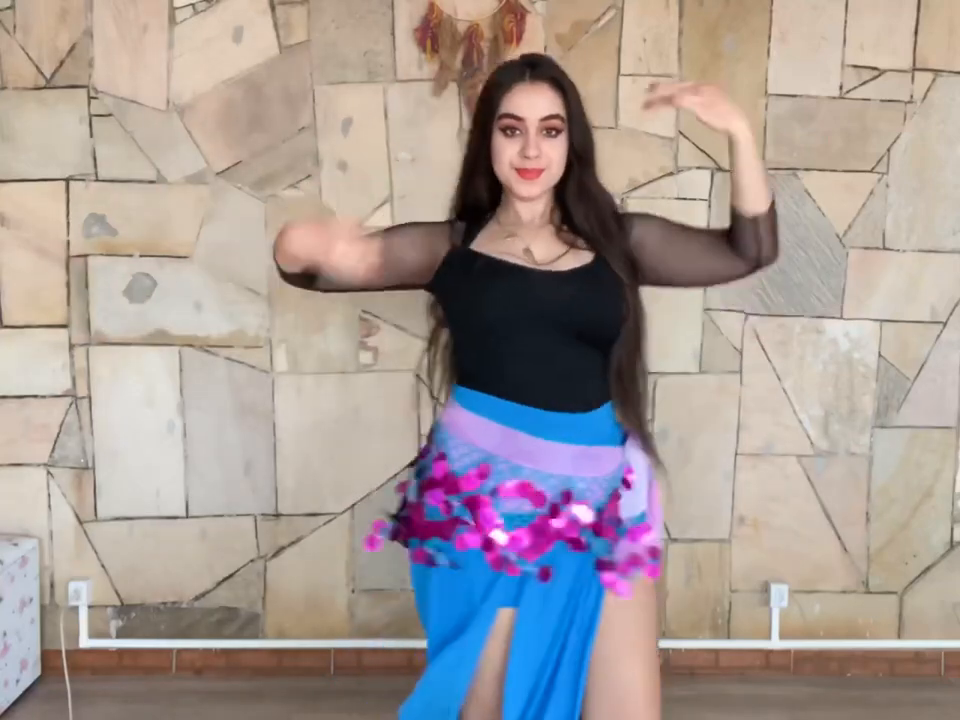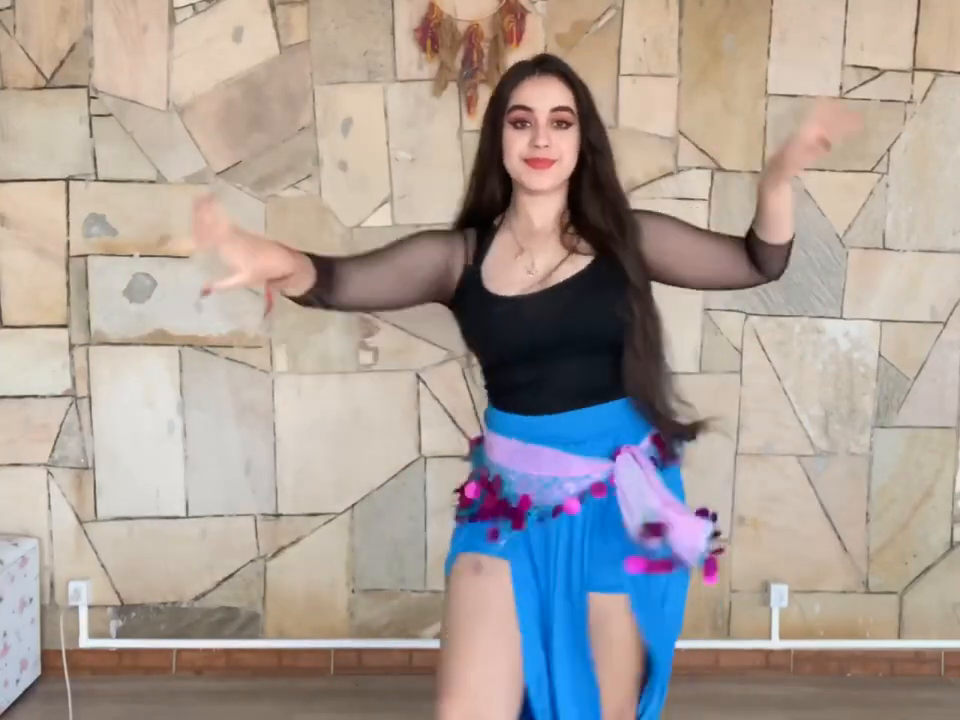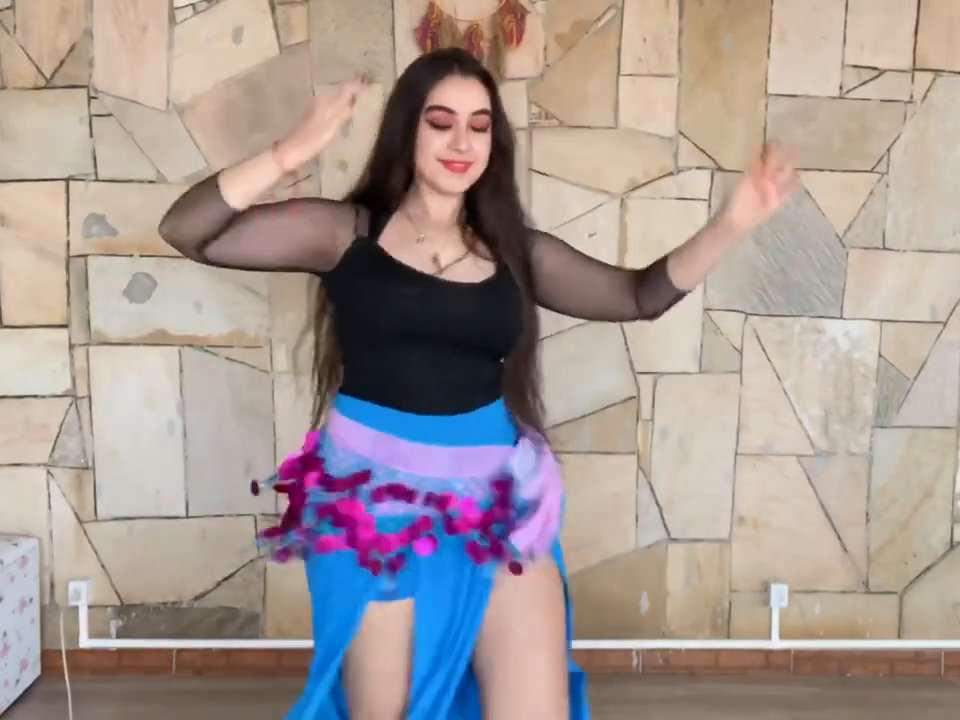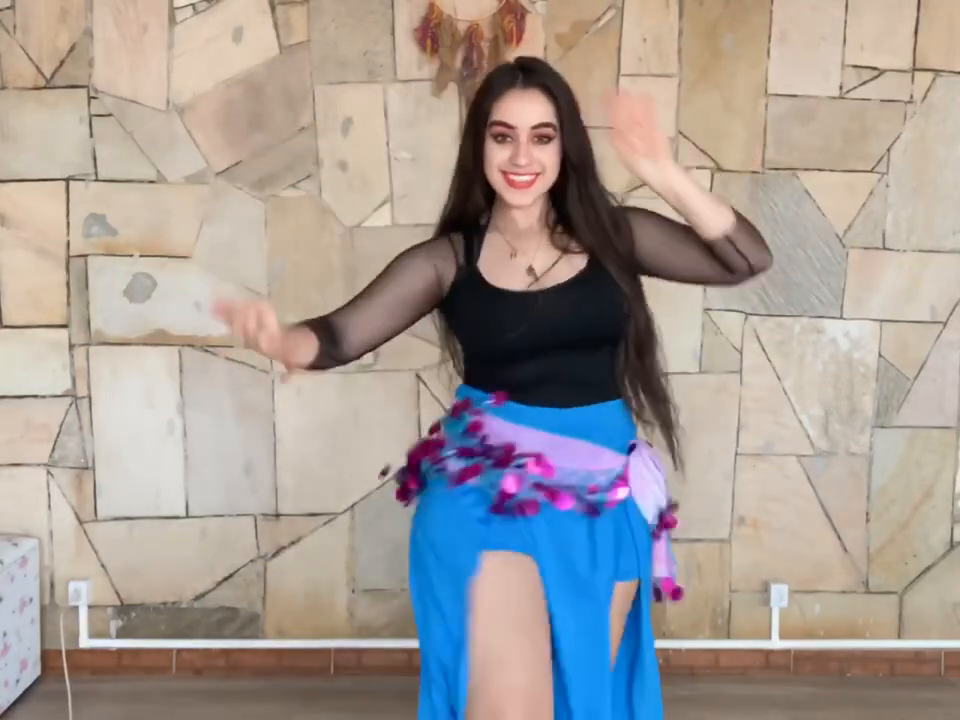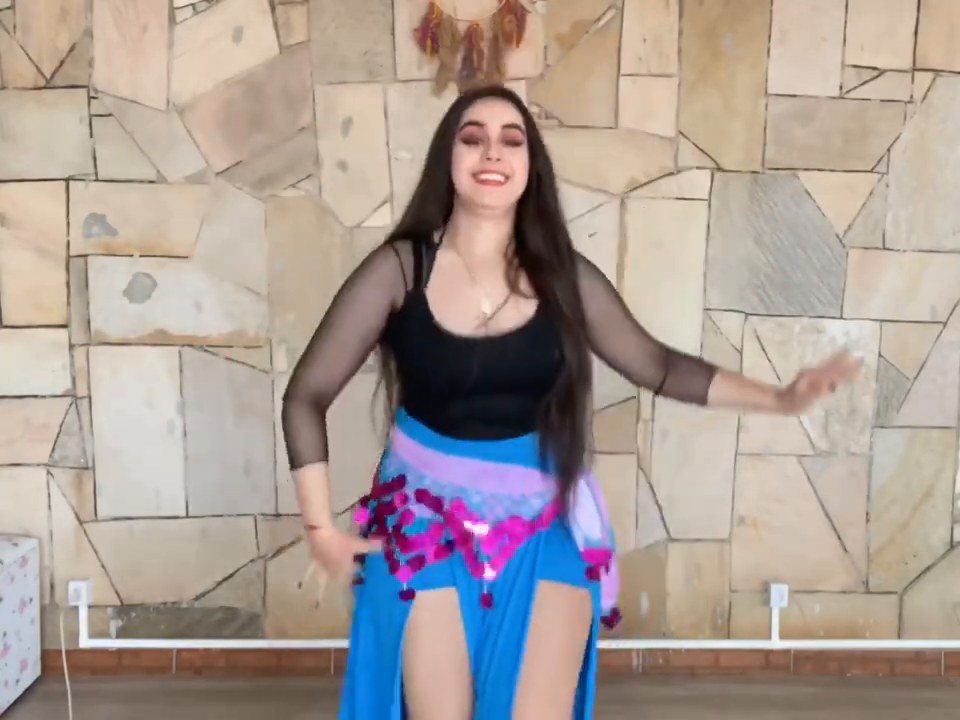
dt=1s
person 1, frame 1
left shoulder: (616, 240)
right shoulder: (448, 247)
left elbow: (749, 251)
right elbow: (301, 256)
left wrist: (739, 135)
right wrist: (309, 243)
left hip: (599, 511)
right hip: (481, 507)
person 1, frame 2
left shoulder: (627, 238)
right shoulder: (459, 254)
left elbow: (759, 262)
right elbow: (340, 281)
left wrist: (781, 174)
right wrist: (273, 262)
left hip: (622, 505)
right hip: (510, 505)
person 1, frame 3
left shoulder: (515, 250)
right shoulder: (343, 232)
left elbow: (638, 294)
right elbow: (187, 231)
left wrist: (727, 228)
right wrist: (289, 154)
left hip: (492, 506)
right hip: (368, 507)
person 1, frame 4
left shoulder: (612, 235)
right shoulder: (448, 258)
left elbow: (748, 260)
right elbow: (340, 335)
left wrist: (661, 170)
right wrist: (279, 339)
left hip: (603, 503)
right hip: (486, 495)
person 1, frame 5
left shoulder: (564, 277)
right shoulder: (398, 270)
left elbow: (657, 366)
right elbow: (306, 393)
left wrist: (777, 397)
right wrist: (319, 525)
left hip: (545, 520)
right hip: (428, 520)
